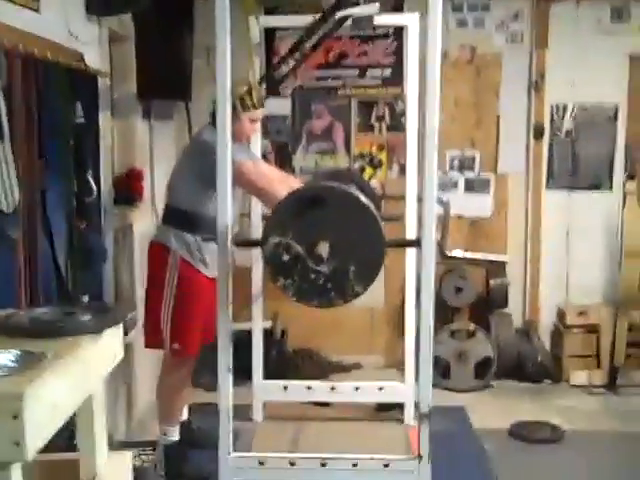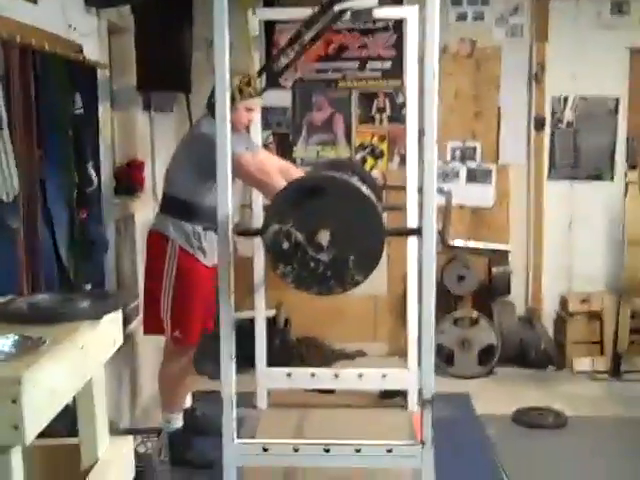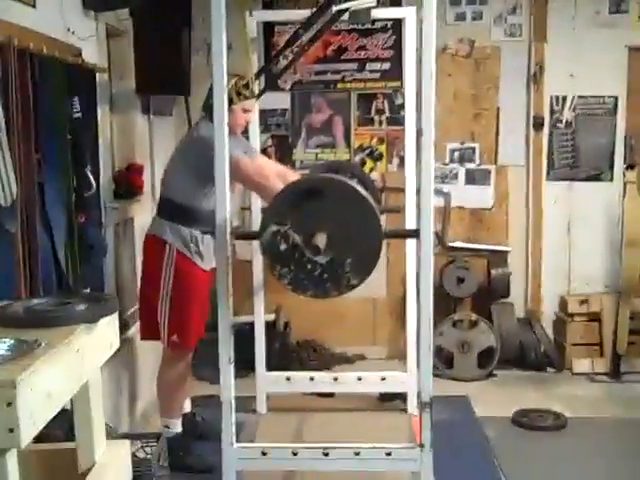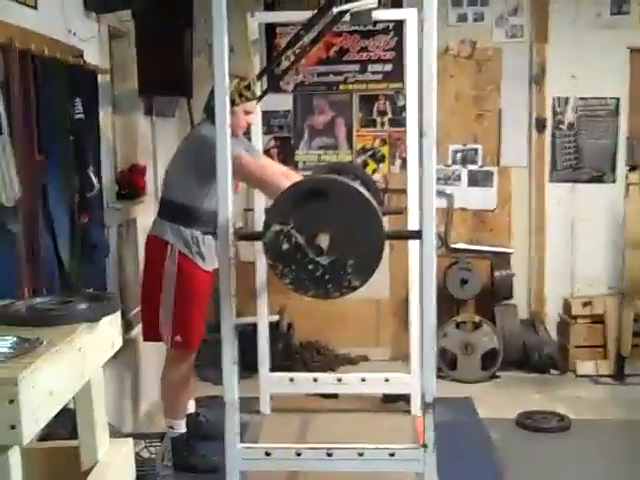
dt=0.1s
person 1, frame 1
left shoulder: (235, 147)
right shoulder: (210, 144)
left elbow: (277, 176)
right elbow: (262, 186)
left hip: (202, 256)
right hip: (179, 255)
left knee: (191, 348)
right knee: (178, 352)
left ankle: (179, 424)
right ankle: (168, 447)
person 1, frame 2
left shoulder: (233, 137)
right shoulder: (208, 135)
left elbow: (277, 164)
right elbow: (261, 176)
left hip: (201, 244)
right hip: (179, 243)
left knee: (191, 337)
right knee: (179, 341)
left ankle: (185, 411)
right ankle: (174, 434)
person 1, frame 3
left shoulder: (230, 140)
right shoulder: (206, 138)
left elbow: (273, 169)
right elbow: (259, 181)
left hip: (197, 247)
right hip: (175, 247)
left knee: (188, 340)
right knee: (177, 345)
left ankle: (183, 415)
right ankle: (171, 440)
person 1, frame 4
left shoulder: (231, 141)
right shoulder: (207, 139)
left elbow: (275, 168)
right elbow: (262, 178)
left hip: (199, 248)
right hip: (177, 247)
left knee: (191, 341)
right knee: (181, 346)
left ankle: (188, 416)
right ankle: (175, 440)
